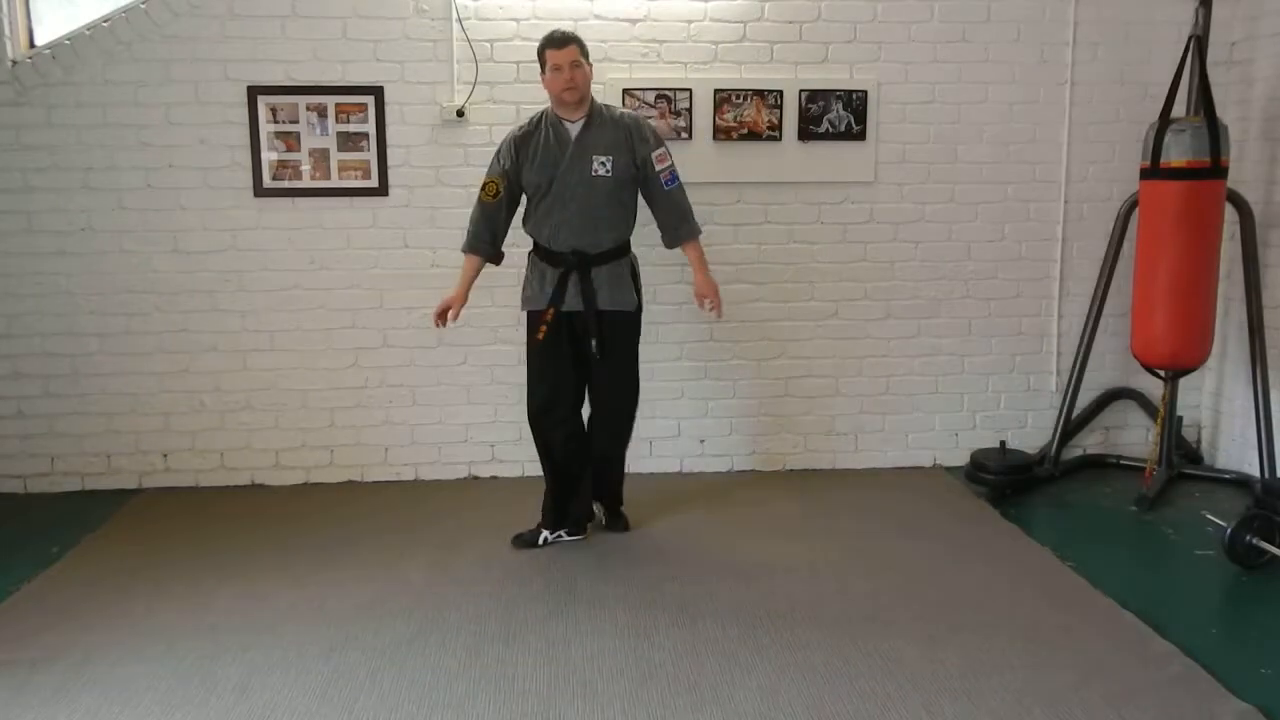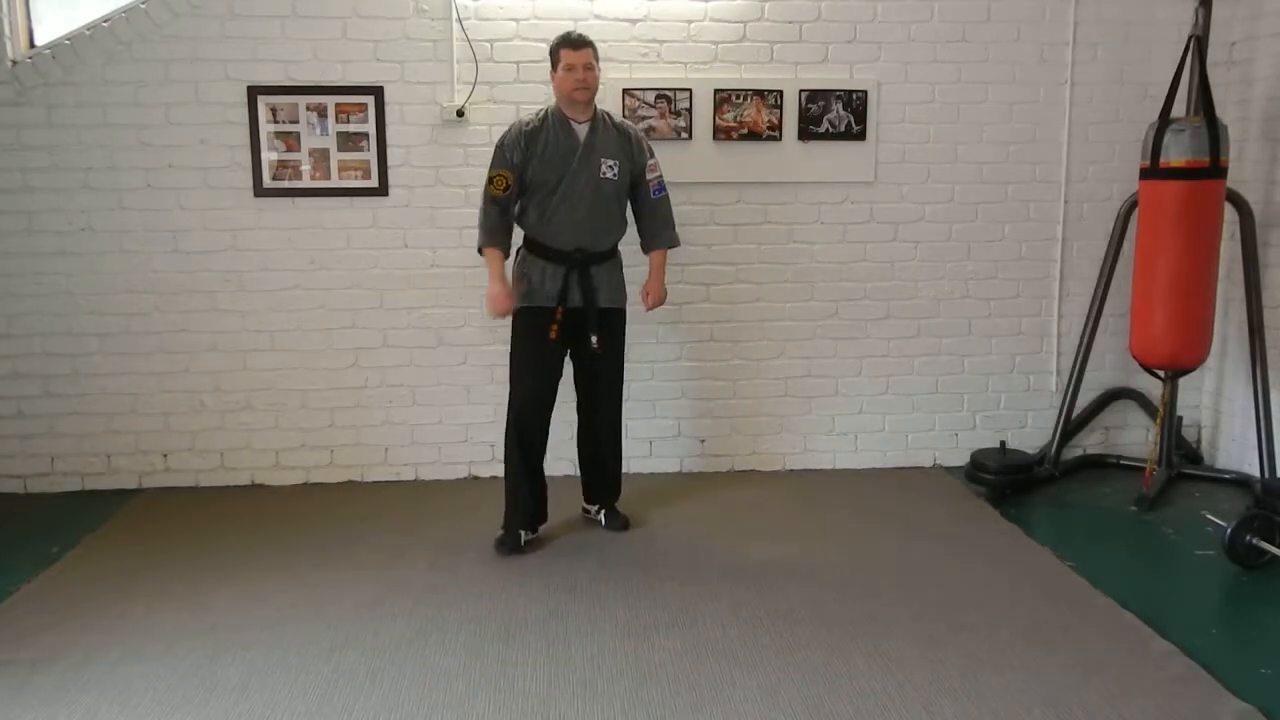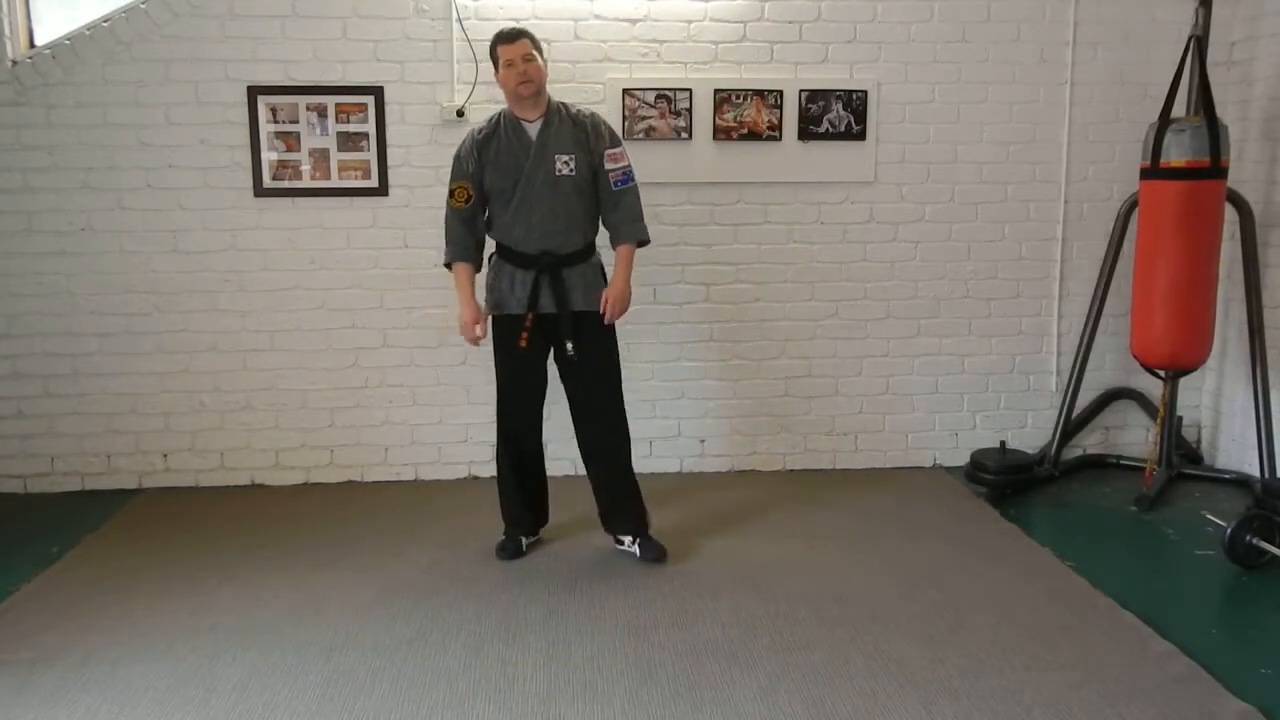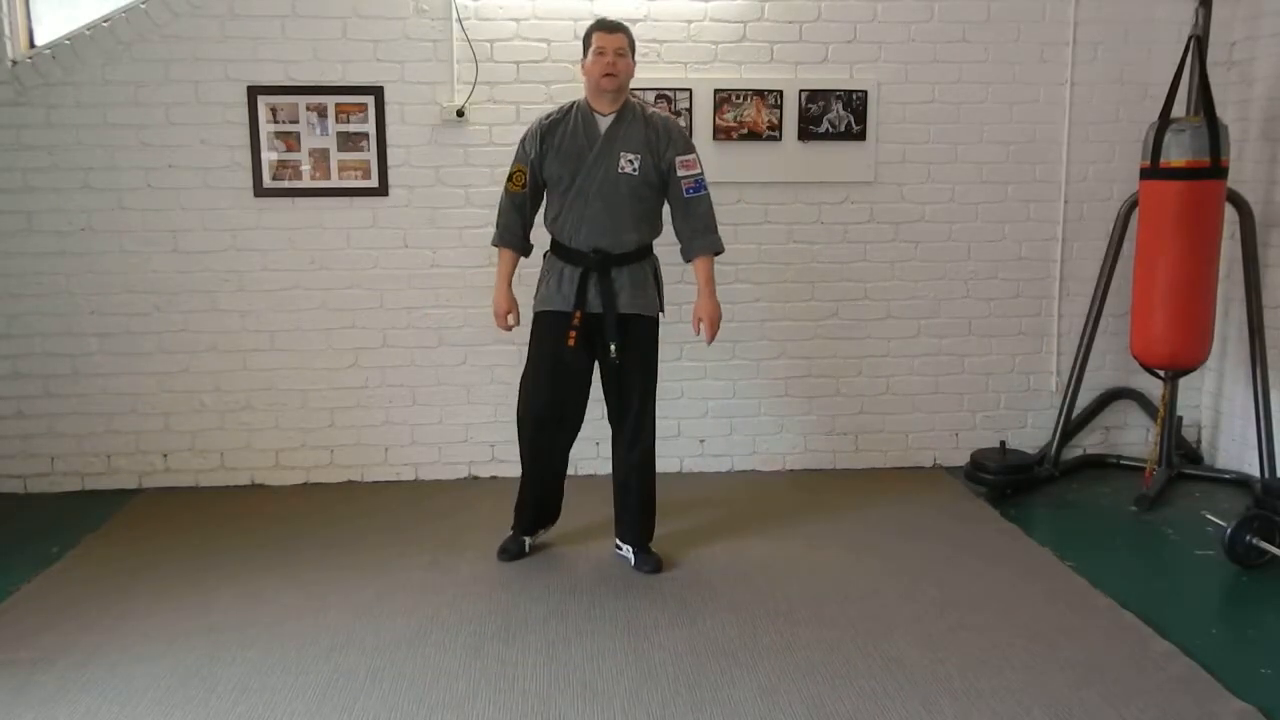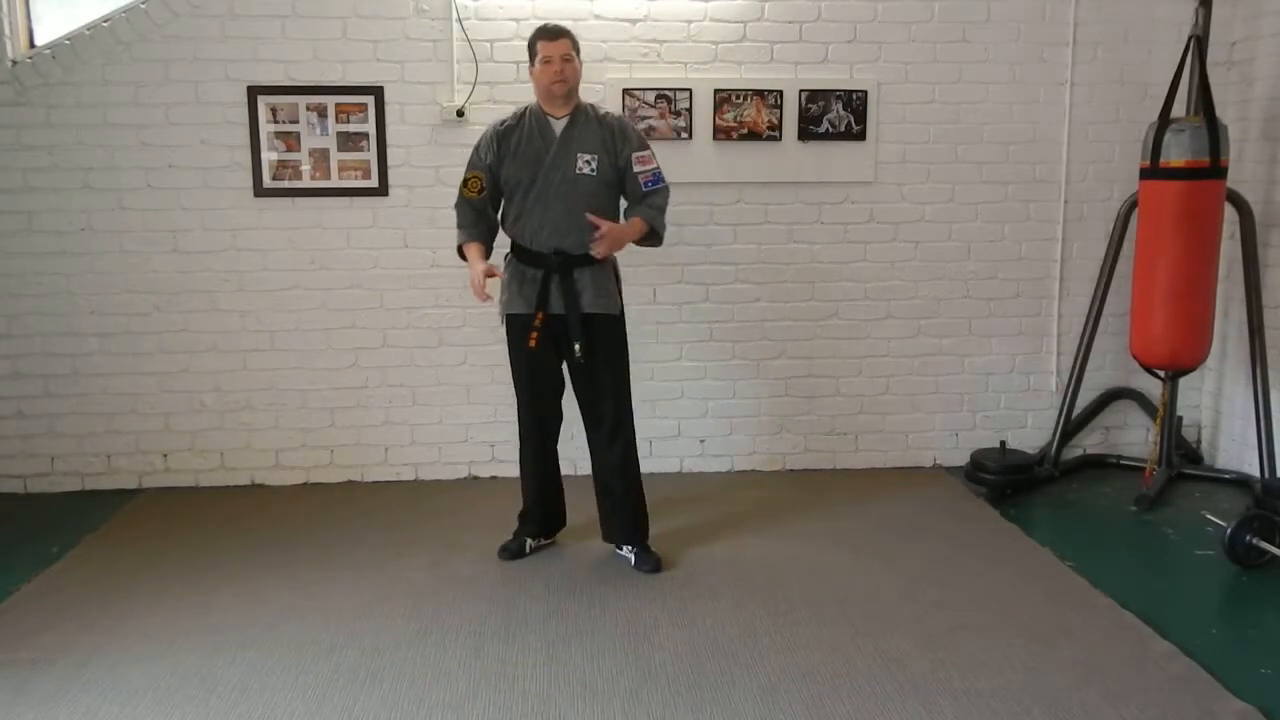
dt=0.7s
person 1, frame 1
left shoulder: (630, 131)
right shoulder: (522, 142)
left elbow: (670, 202)
right elbow: (490, 215)
left wrist: (699, 270)
right wrist: (462, 288)
left hip: (612, 284)
right hip: (549, 285)
left knee: (615, 403)
right knee: (551, 408)
left ankle: (605, 497)
right ankle: (565, 517)
person 1, frame 2
left shoulder: (626, 138)
right shoulder: (523, 136)
left elbow: (651, 208)
right elbow: (495, 210)
left wrist: (656, 273)
right wrist: (497, 279)
left hip: (602, 281)
right hip: (540, 282)
left knee: (602, 401)
right knee: (528, 404)
left ankle: (600, 499)
right ankle: (521, 519)
person 1, frame 3
left shoulder: (589, 130)
right shoulder: (479, 145)
left elbow: (622, 206)
right elbow: (462, 226)
left wrist: (620, 278)
right wrist: (467, 299)
left hip: (582, 285)
right hip: (514, 289)
left knee: (602, 410)
right knee: (518, 414)
left ankle: (628, 526)
right ankle: (522, 523)
person 1, frame 4
left shoulder: (662, 133)
right shoulder: (547, 131)
left elbow: (693, 215)
right elbow: (516, 212)
left wrist: (706, 292)
right wrist: (503, 285)
left hip: (631, 289)
right hip: (563, 286)
left knee: (633, 420)
right knee: (542, 411)
left ankle: (633, 536)
right ankle: (530, 522)
person 1, frame 5
left shoulder: (615, 131)
right shoulder: (501, 137)
left elbow: (652, 197)
right elbow: (472, 208)
left wrist: (625, 231)
right wrist: (477, 258)
left hip: (594, 288)
right hip: (528, 289)
left knee: (609, 415)
right knee: (536, 415)
left ankle: (628, 534)
right ankle: (538, 525)
